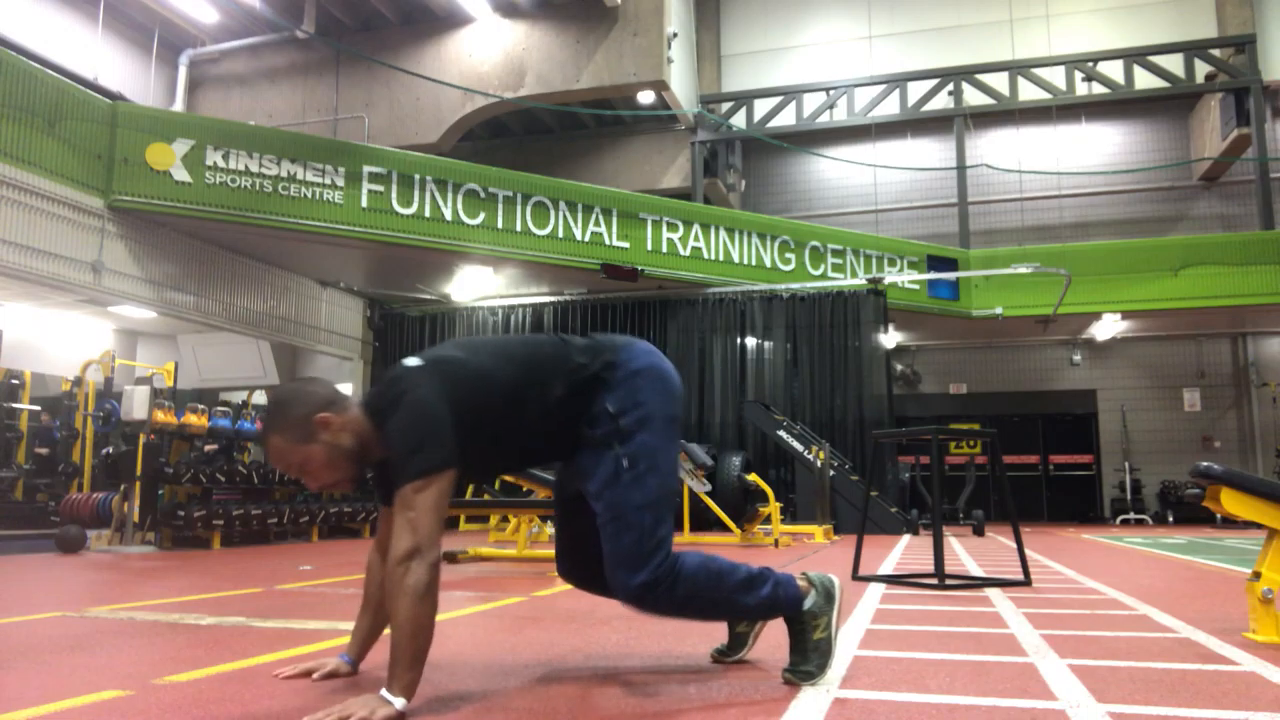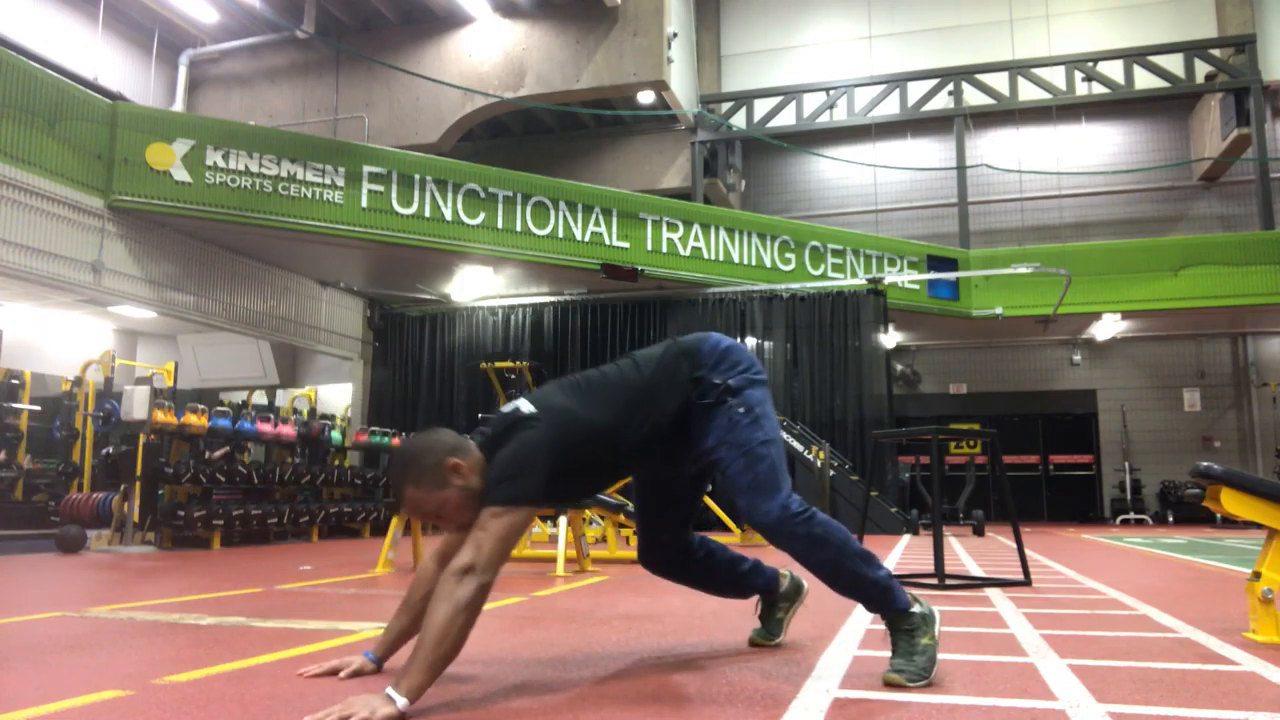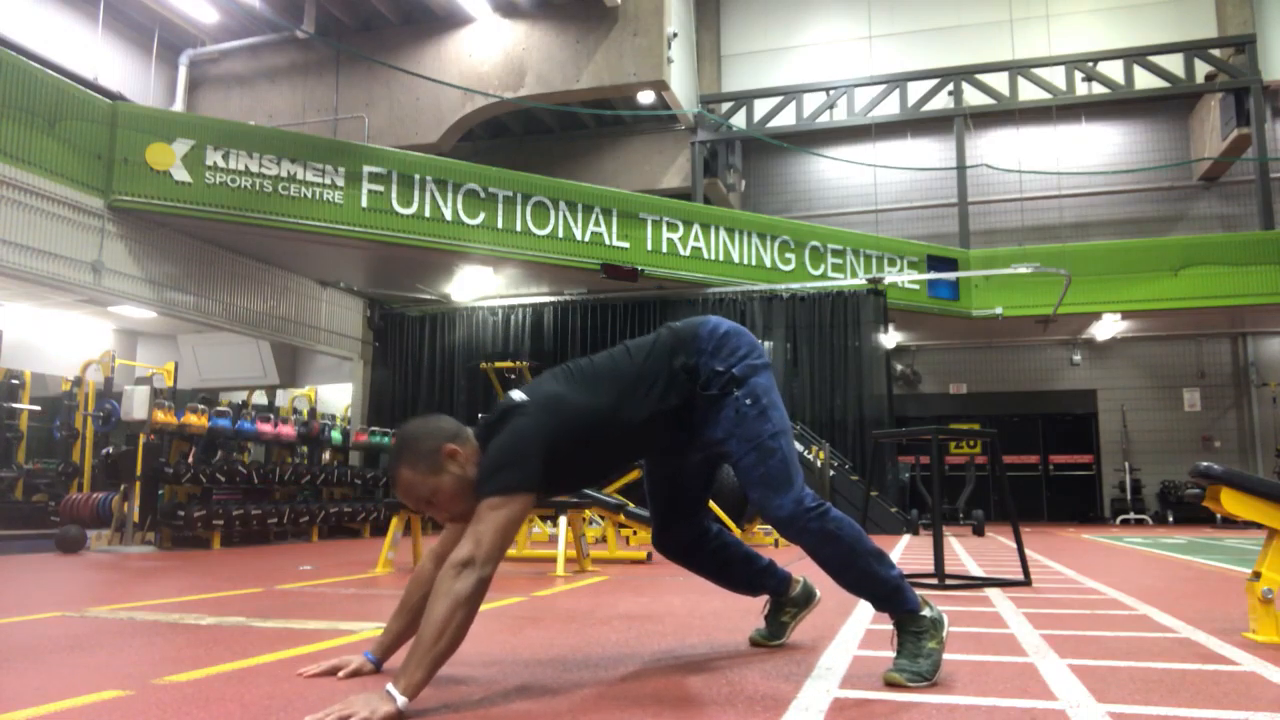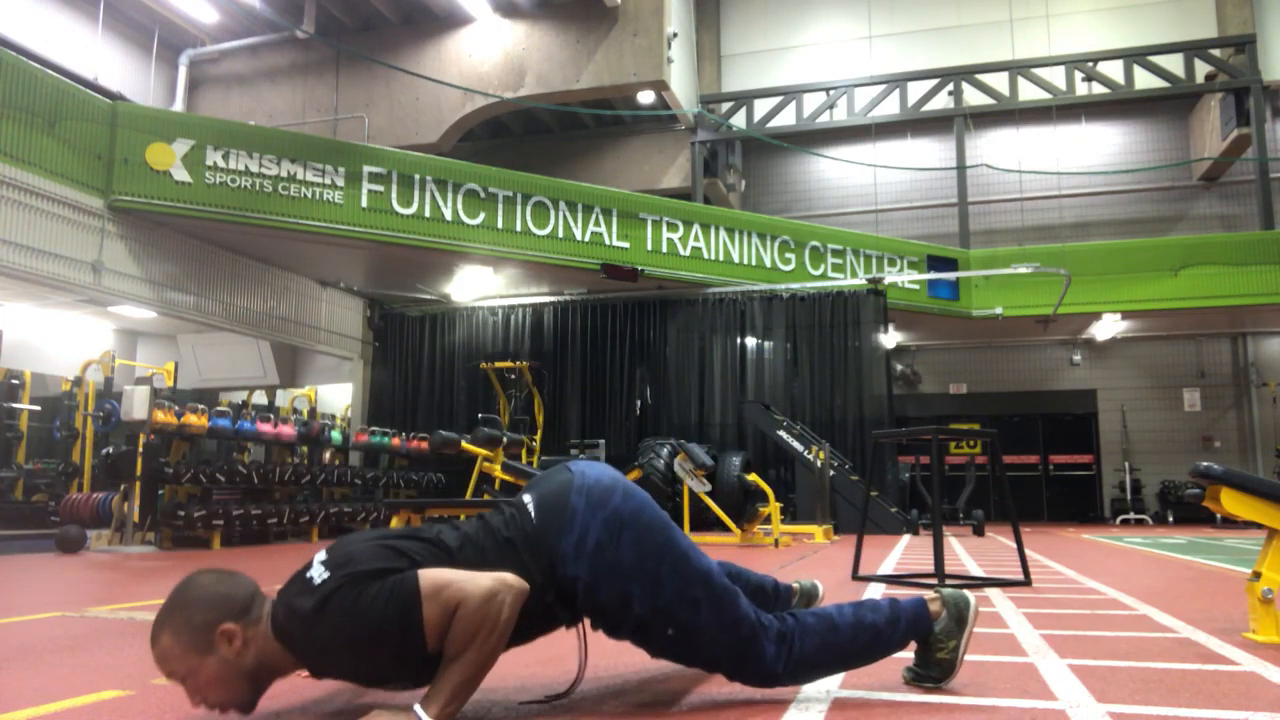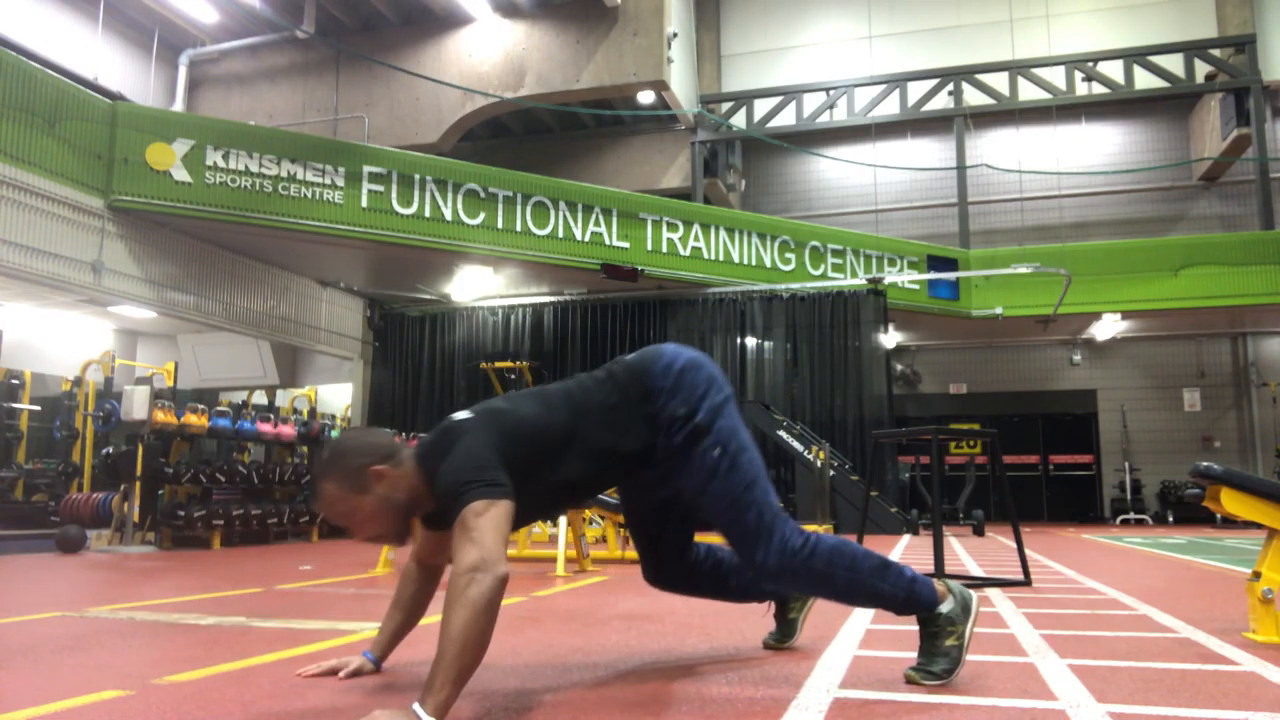
dt=1s
person 1, frame 1
left shoulder: (412, 409)
right shoulder: (387, 435)
left elbow: (416, 559)
right elbow: (387, 550)
right wrist: (354, 655)
left hip: (624, 388)
right hip: (591, 415)
left knee: (642, 575)
right knee: (586, 566)
left ankle: (803, 599)
right ankle: (740, 608)
person 1, frame 2
left shoulder: (522, 454)
right shoulder: (493, 455)
left elbow: (469, 578)
right elbow: (441, 564)
right wrist: (375, 654)
left hip: (715, 382)
right hip: (675, 423)
left knee: (772, 512)
right knee: (661, 549)
left ankle: (907, 616)
right ankle: (775, 589)
person 1, frame 3
left shoulder: (514, 445)
right shoulder: (481, 452)
left elbow: (471, 568)
right elbow: (441, 561)
right wrist: (376, 654)
left hip: (716, 365)
right hip: (679, 405)
left knee: (787, 505)
right knee: (678, 536)
left ankle: (916, 617)
right ankle: (787, 593)
person 1, frame 4
left shoulder: (330, 627)
right shoulder: (308, 602)
left elbow: (497, 592)
left hip: (591, 535)
right hip: (572, 504)
right knee: (690, 585)
left ankle: (932, 612)
right ankle: (785, 592)
person 1, frame 5
left shoulder: (462, 461)
right shoulder: (433, 474)
left elbow: (481, 575)
right elbow: (426, 563)
right wrist: (372, 653)
left hip: (676, 399)
right hip: (649, 432)
left knee: (771, 545)
right knee: (665, 564)
left ankle: (939, 603)
right ankle: (787, 595)
